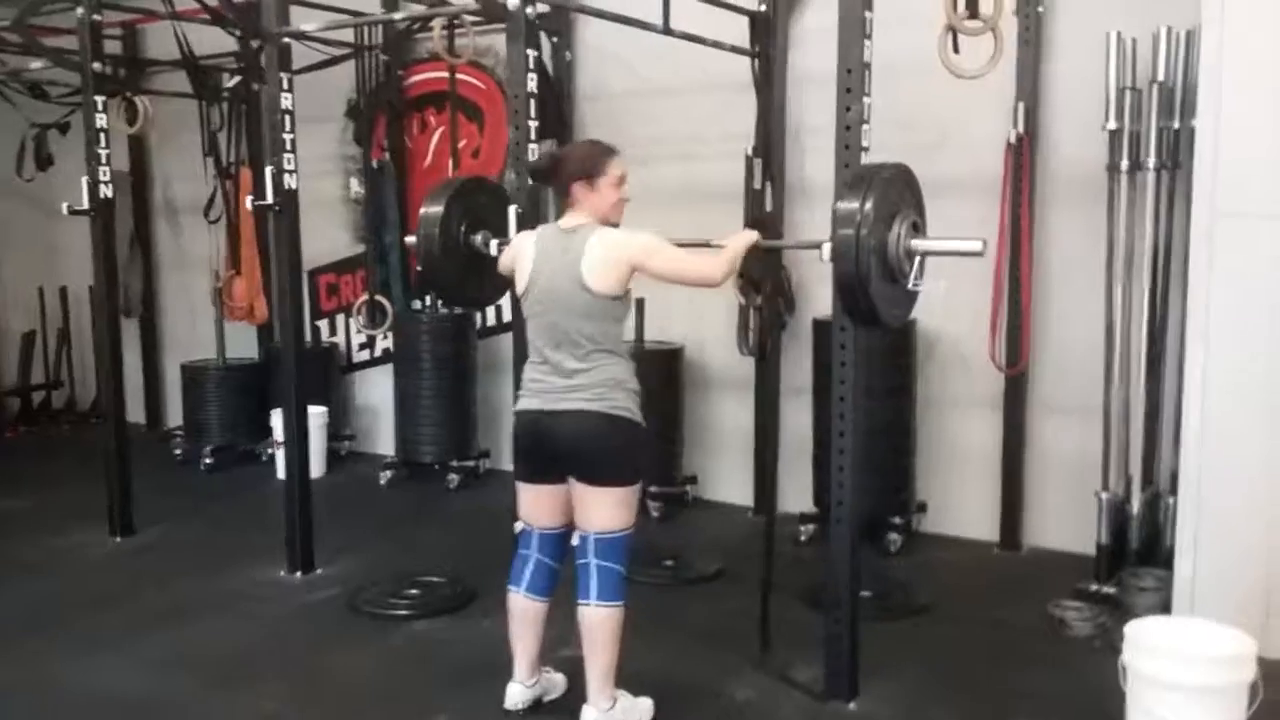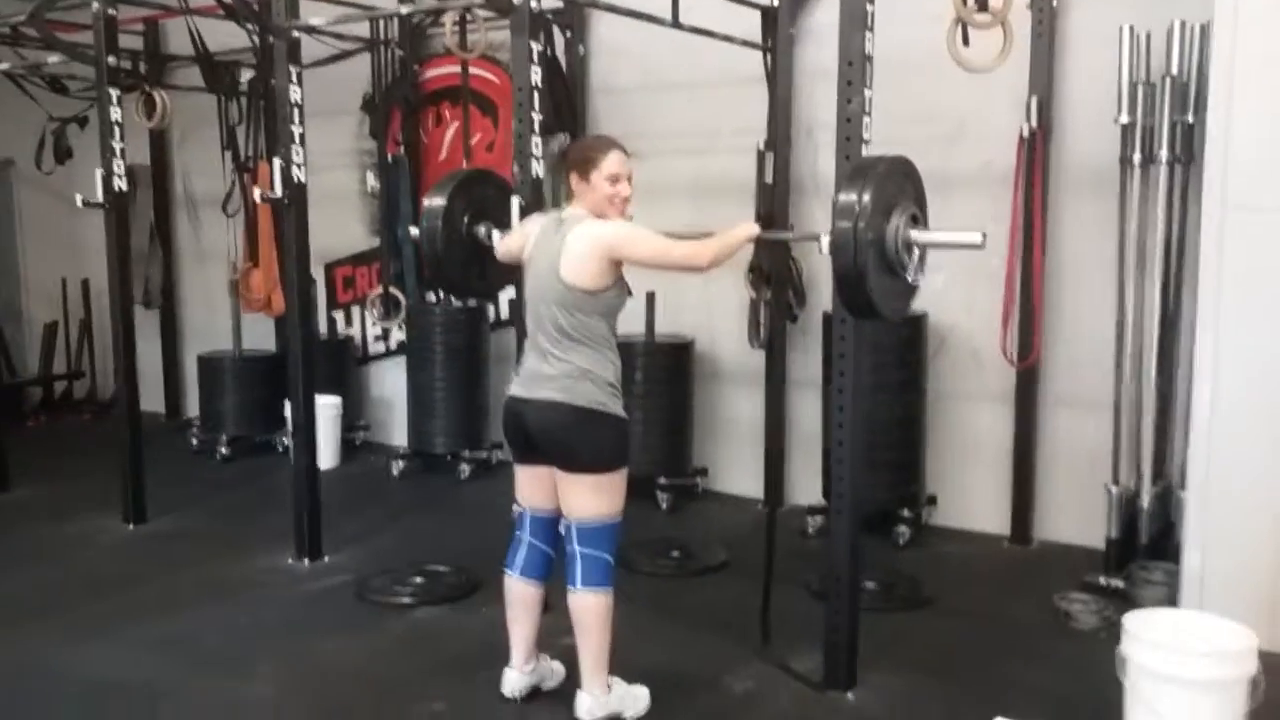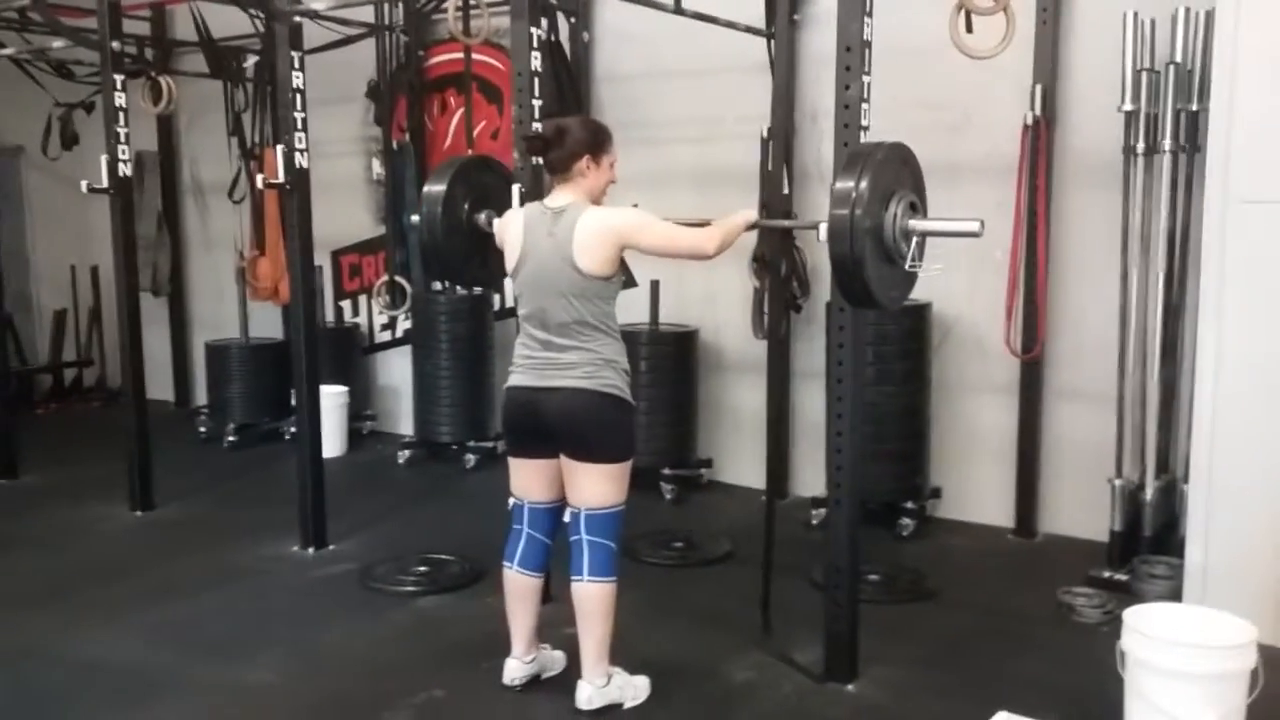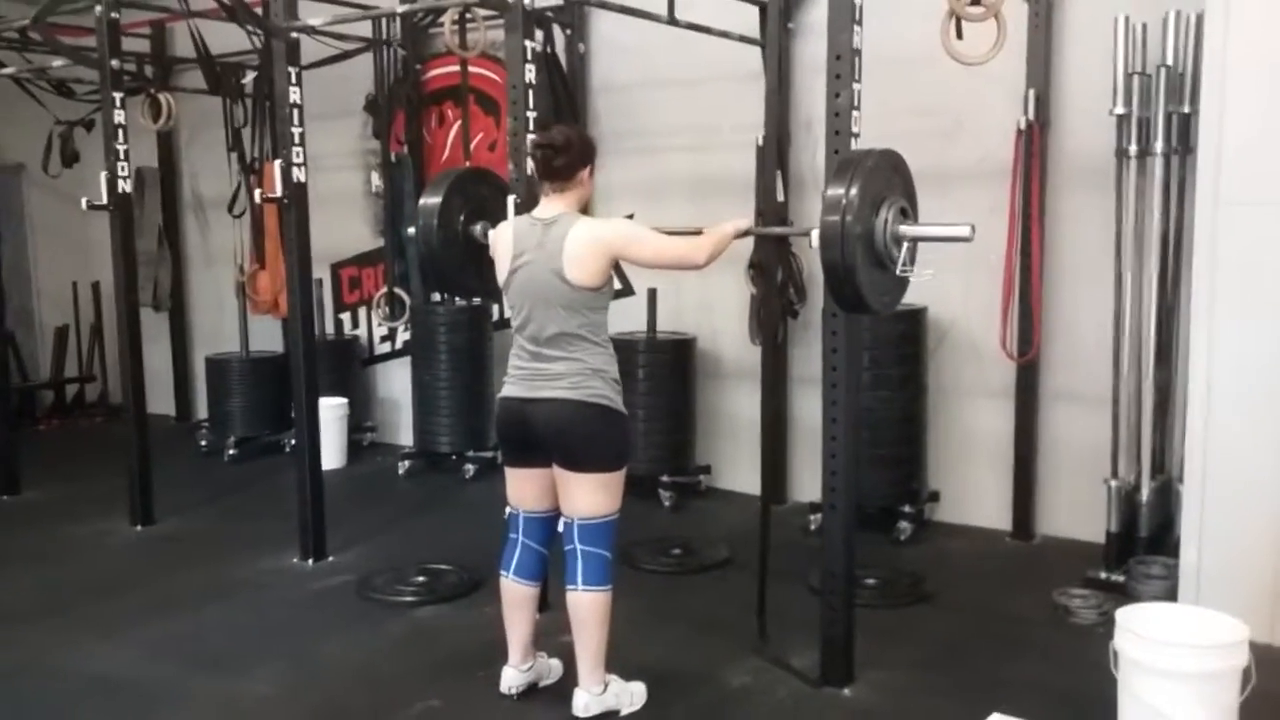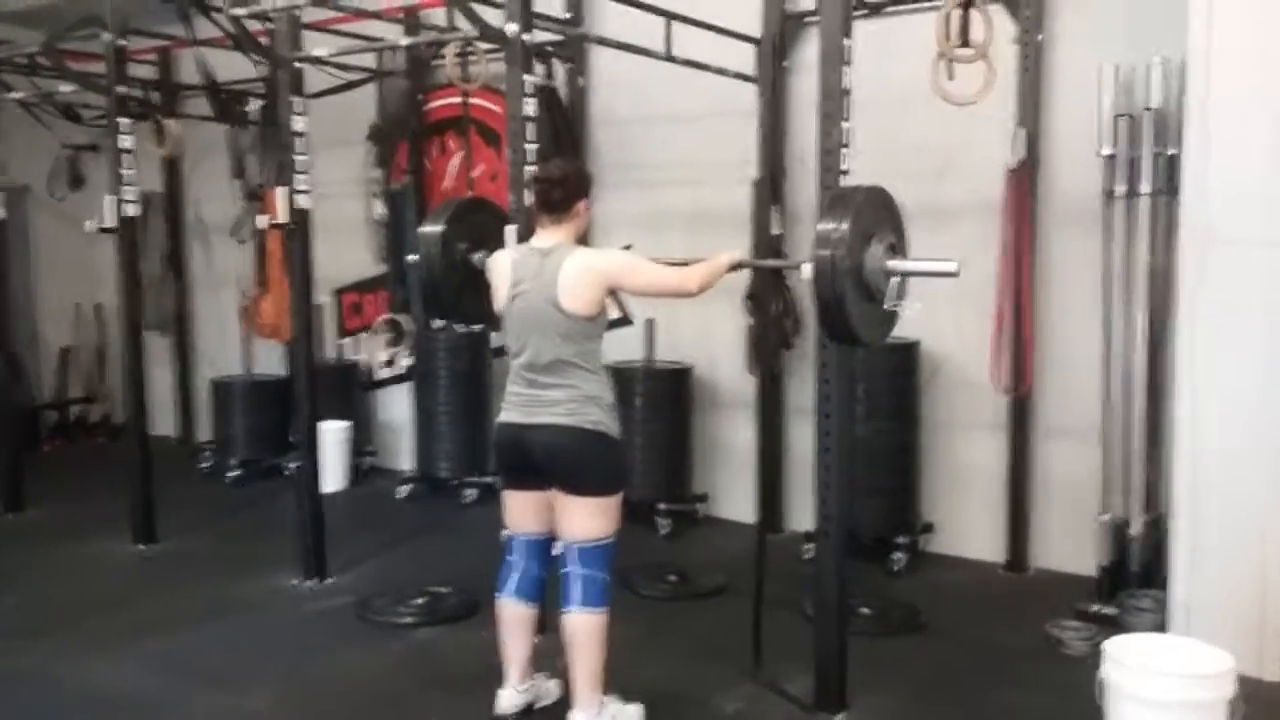
dt=0.4s
person 1, frame 1
left shoulder: (527, 246)
right shoulder: (619, 246)
left elbow: (501, 261)
right elbow: (714, 272)
right wrist: (740, 242)
left hip: (535, 420)
right hip: (602, 424)
left knee: (536, 551)
right knee: (601, 562)
person 1, frame 2
left shoulder: (540, 227)
right shoulder: (606, 237)
left elbow: (501, 249)
right elbow: (699, 256)
right wrist: (744, 232)
left hip: (525, 405)
right hip: (581, 412)
left knee: (532, 536)
right knee: (590, 549)
left ankle: (521, 667)
person 1, frame 3
left shoulder: (516, 224)
right shoulder: (609, 224)
right elbow: (705, 244)
right wrist: (743, 219)
left hip: (525, 396)
right hip: (591, 401)
left knee: (529, 527)
right knee: (594, 538)
left ankle: (521, 656)
right ankle: (597, 681)
person 1, frame 4
left shoulder: (505, 235)
right shoulder: (598, 236)
right elbow: (695, 254)
right wrist: (733, 227)
left hip: (518, 406)
right hip: (583, 411)
left knee: (525, 536)
right knee: (588, 548)
left ankle: (518, 665)
person 1, frame 5
left shoulder: (502, 264)
right shoulder: (595, 266)
right elbow: (688, 282)
right wrist: (727, 260)
left hip: (515, 431)
right hip: (579, 436)
left knee: (523, 558)
right knee: (585, 570)
